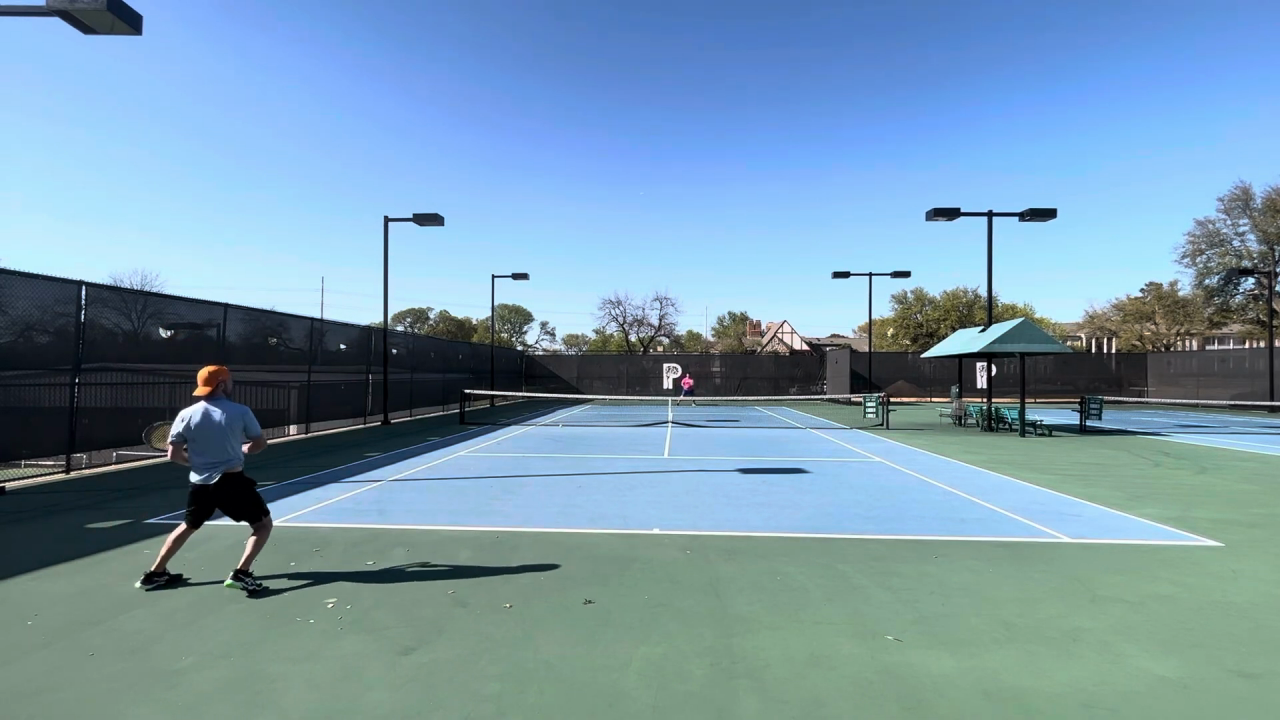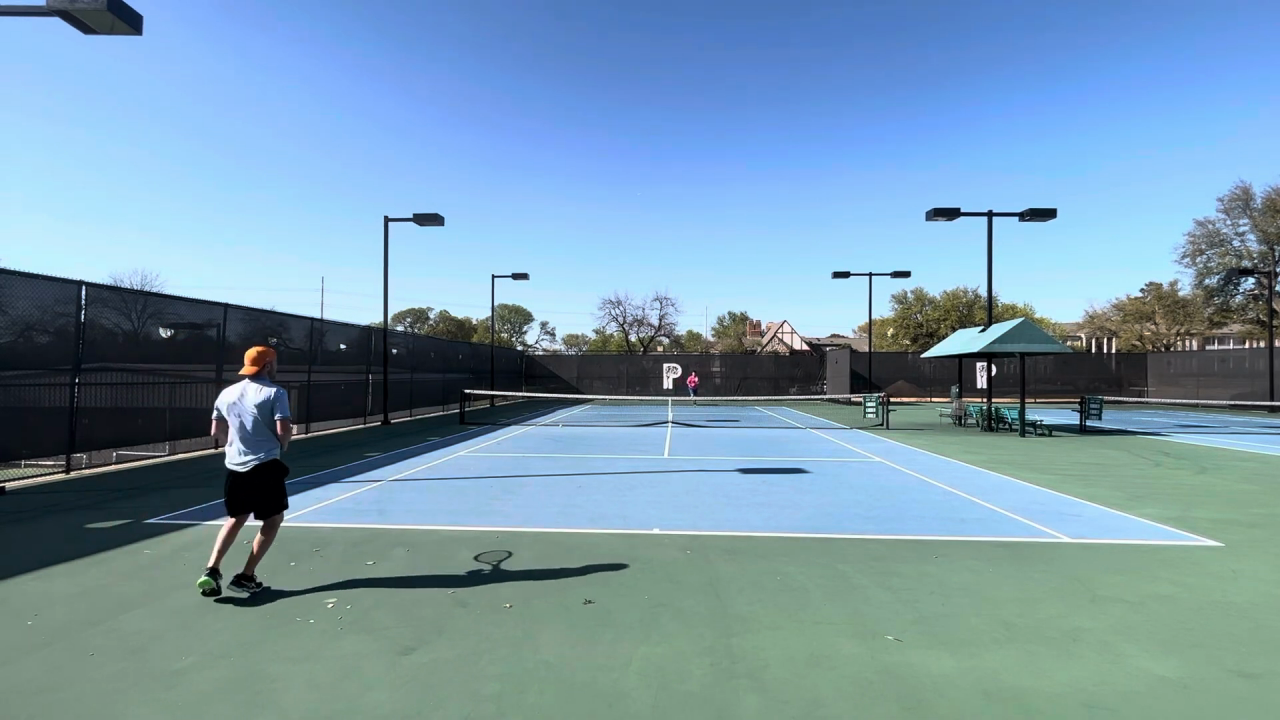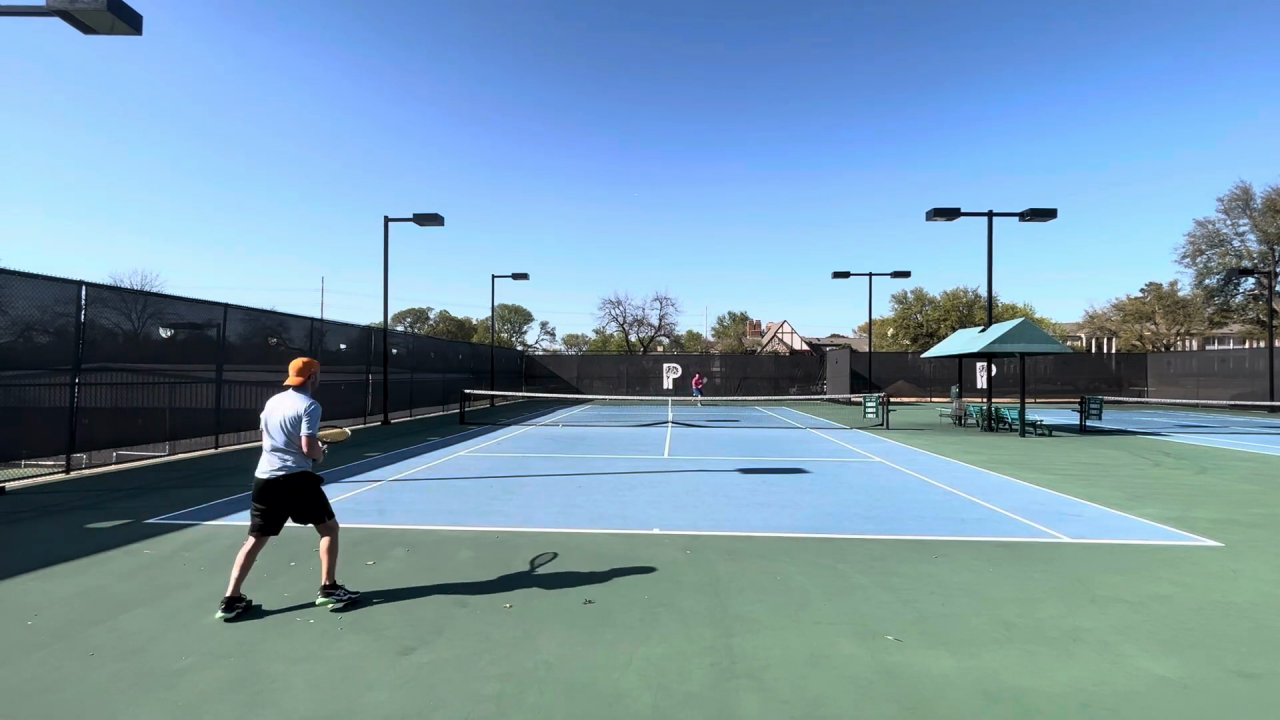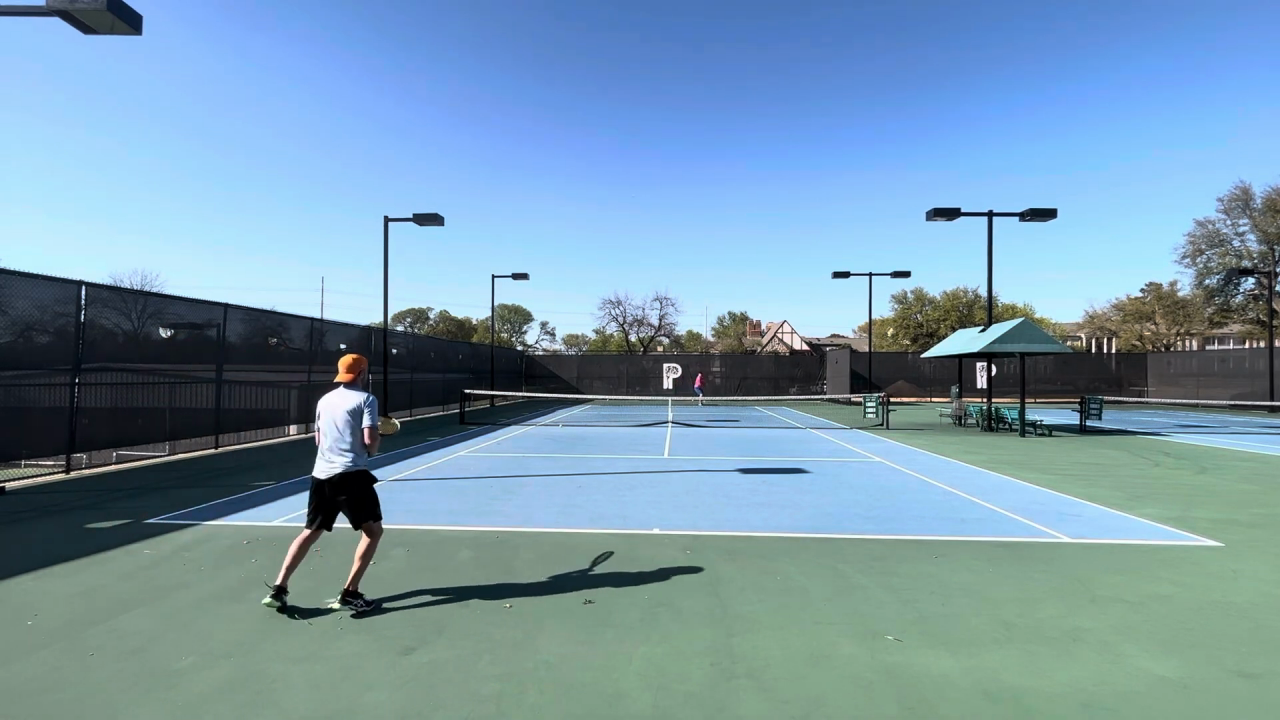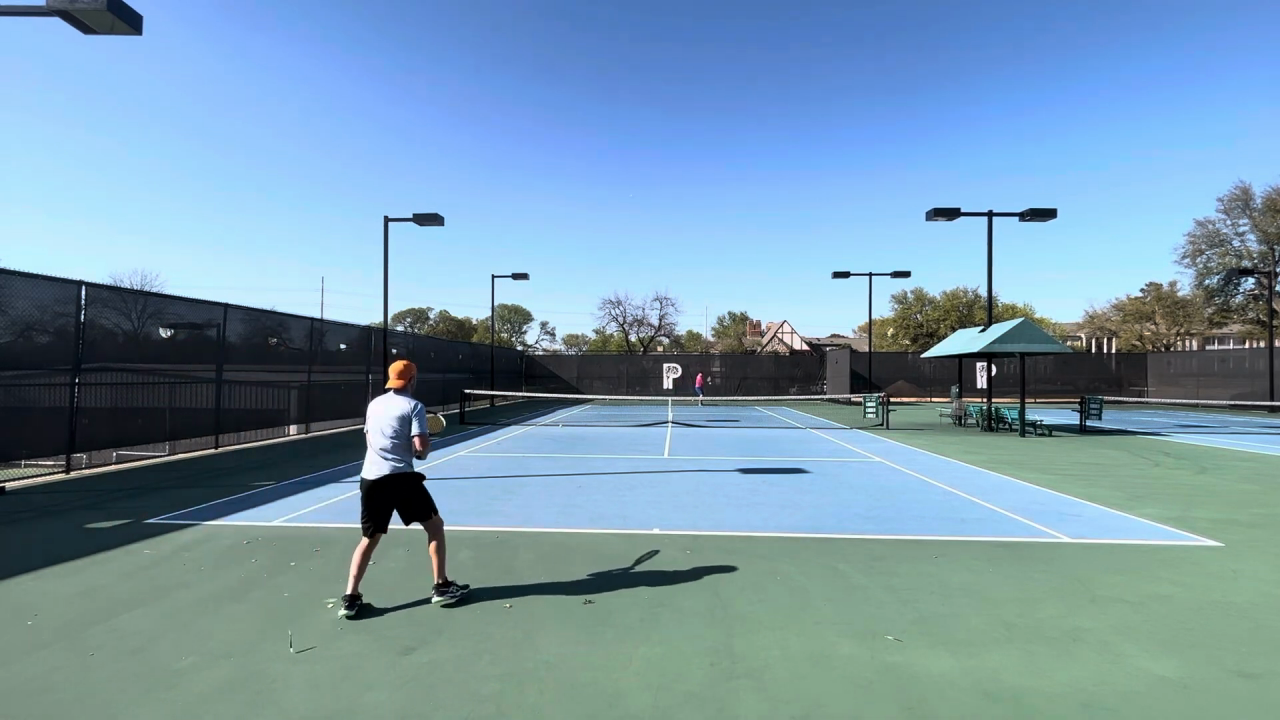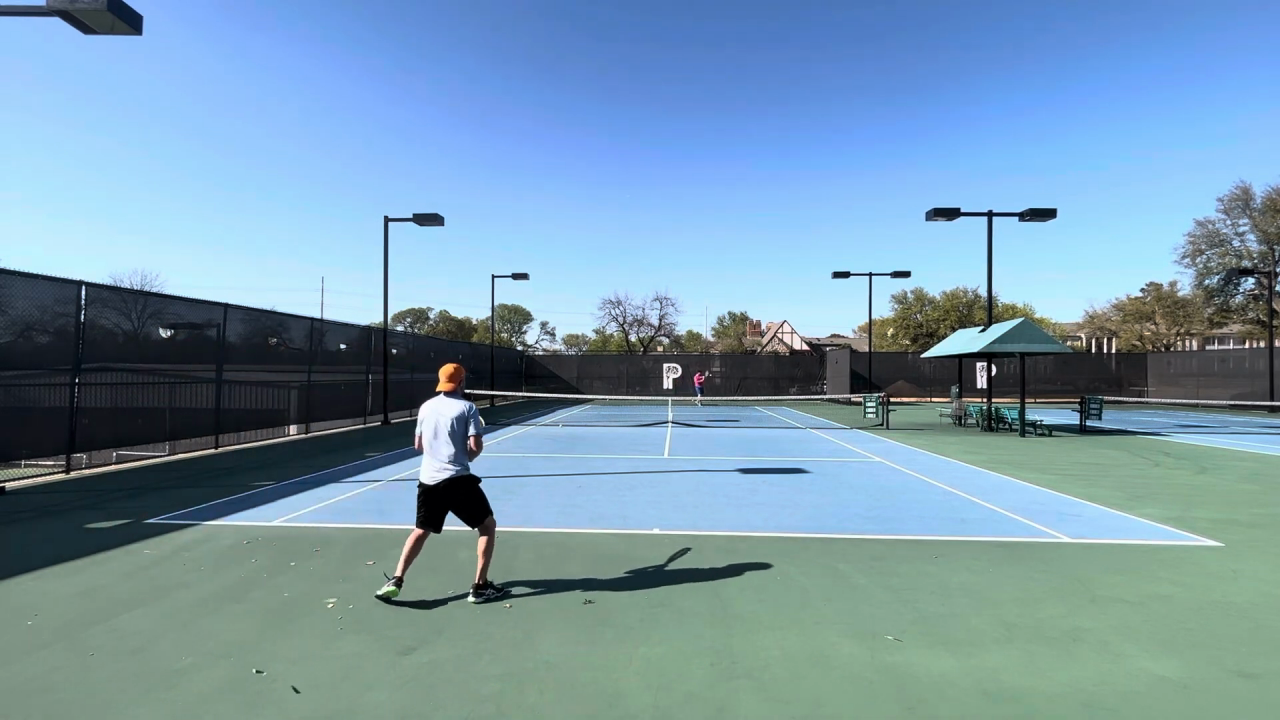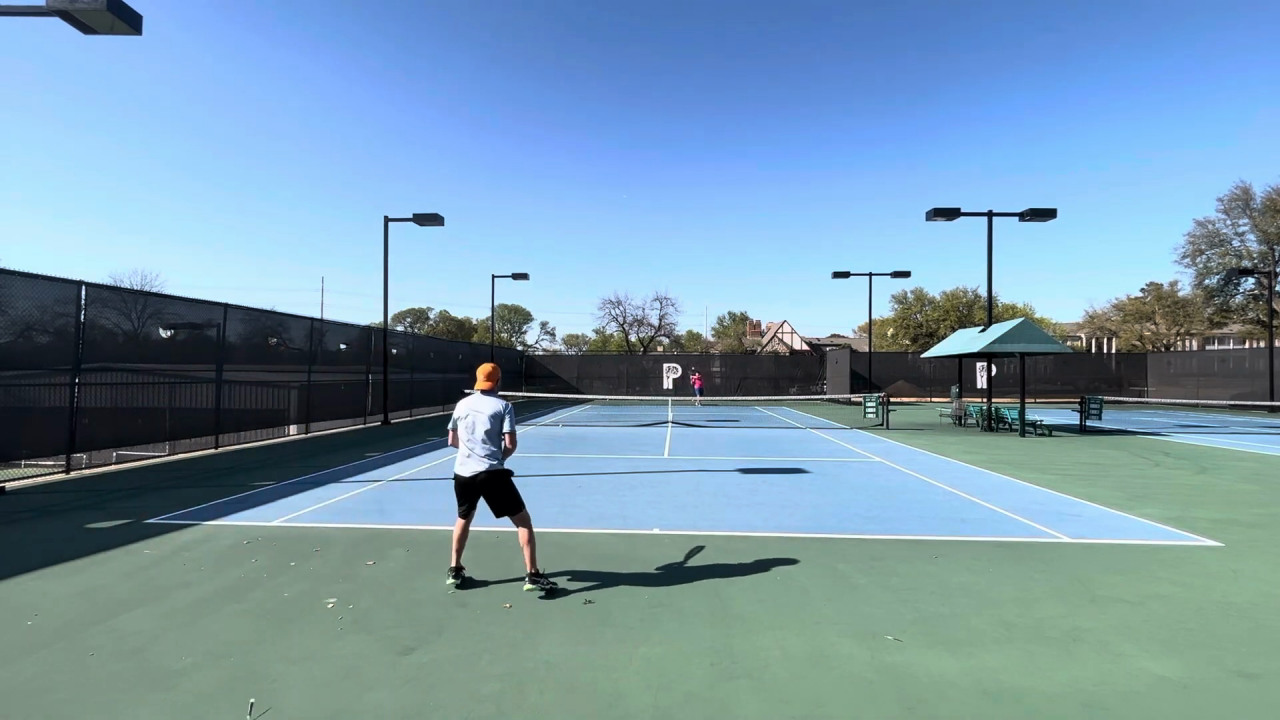
dt=0.2s
person 1, frame 1
left shoulder: (187, 415)
right shoulder: (240, 411)
left elbow: (173, 455)
right elbow: (260, 443)
left hip: (200, 483)
right hip: (232, 481)
left knee: (188, 527)
right knee: (263, 525)
left ankle: (155, 573)
right ankle: (241, 574)
person 1, frame 2
left shoulder: (227, 393)
right shoulder: (276, 393)
left elbow: (216, 432)
right elbow: (284, 431)
right wrist: (283, 444)
left hip: (235, 467)
right hip: (265, 466)
left knee: (234, 519)
right knee: (272, 522)
left ankle: (212, 570)
right ankle: (245, 577)
person 1, frame 3
left shoulder: (273, 402)
right shoulder: (310, 406)
right elbow: (309, 447)
right wrist: (320, 453)
left hip: (265, 478)
right hip: (298, 479)
left knee: (257, 539)
right knee: (329, 529)
left ankle: (232, 598)
right ankle: (328, 587)
person 1, frame 4
left shoulder: (324, 401)
right shoulder: (366, 399)
right elbow: (370, 439)
right wrist: (372, 451)
left hip: (322, 476)
right hip: (350, 477)
left knee: (310, 532)
right knee: (373, 531)
left ankle: (279, 588)
right ankle: (350, 593)
person 1, frame 5
left shoulder: (374, 405)
right shoulder: (414, 406)
right elbow: (420, 446)
right wrist: (420, 453)
left hip: (370, 479)
right hip: (400, 478)
left knee: (370, 538)
right knee: (435, 525)
left ankle: (350, 597)
right ankle: (441, 585)
person 1, frame 6
left shoulder: (426, 408)
right shoulder: (467, 407)
left elbow: (418, 444)
right elbow: (475, 447)
left hip: (428, 480)
right hip: (456, 480)
left knee: (420, 532)
right knee: (487, 526)
left ankle: (397, 579)
right ankle: (481, 586)
person 1, frame 7
left shoulder: (462, 404)
right shoulder: (502, 406)
left elbow: (452, 441)
right elbow: (511, 444)
left hip: (463, 473)
right hip: (492, 473)
left knee: (463, 519)
right knee: (523, 520)
left ankle: (455, 570)
right ankle: (532, 575)
